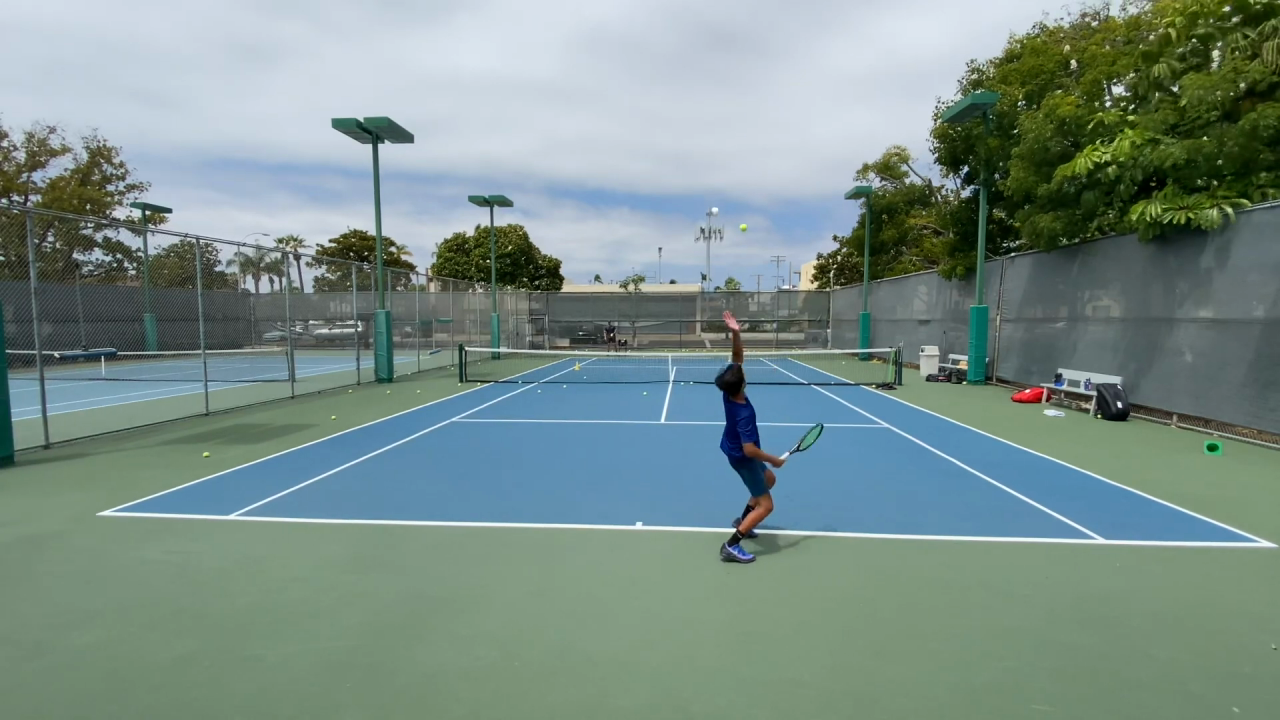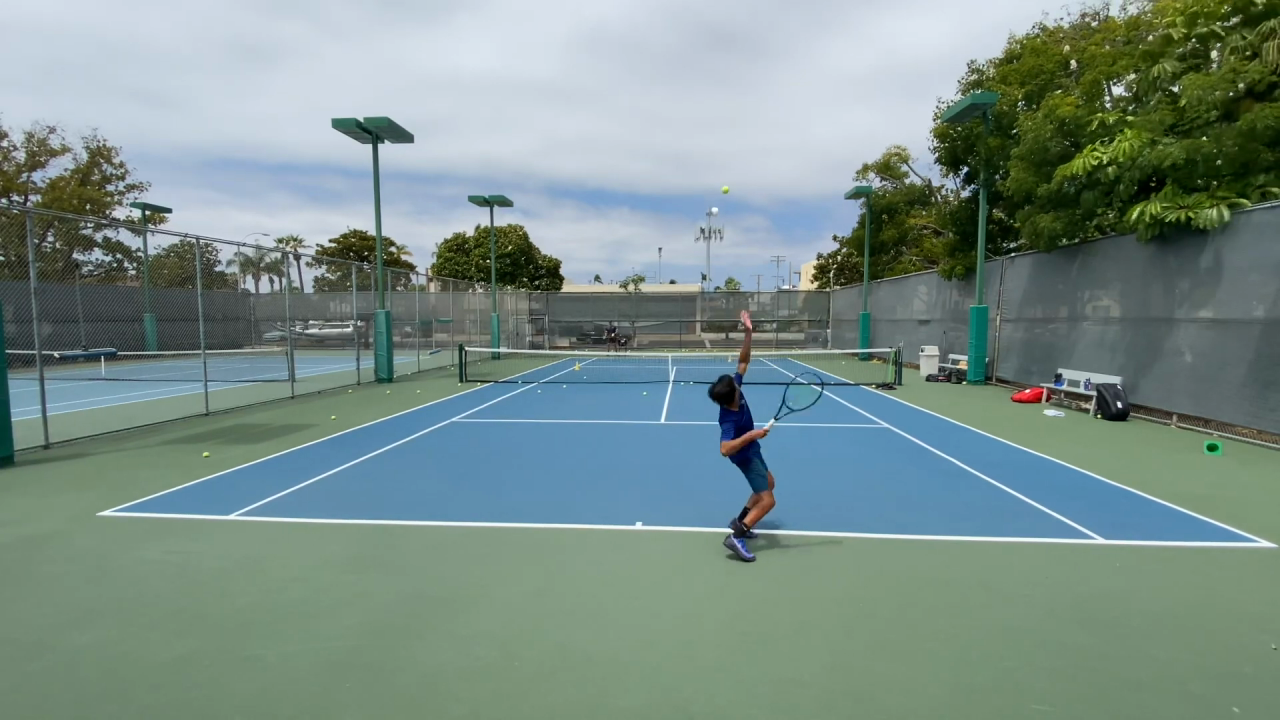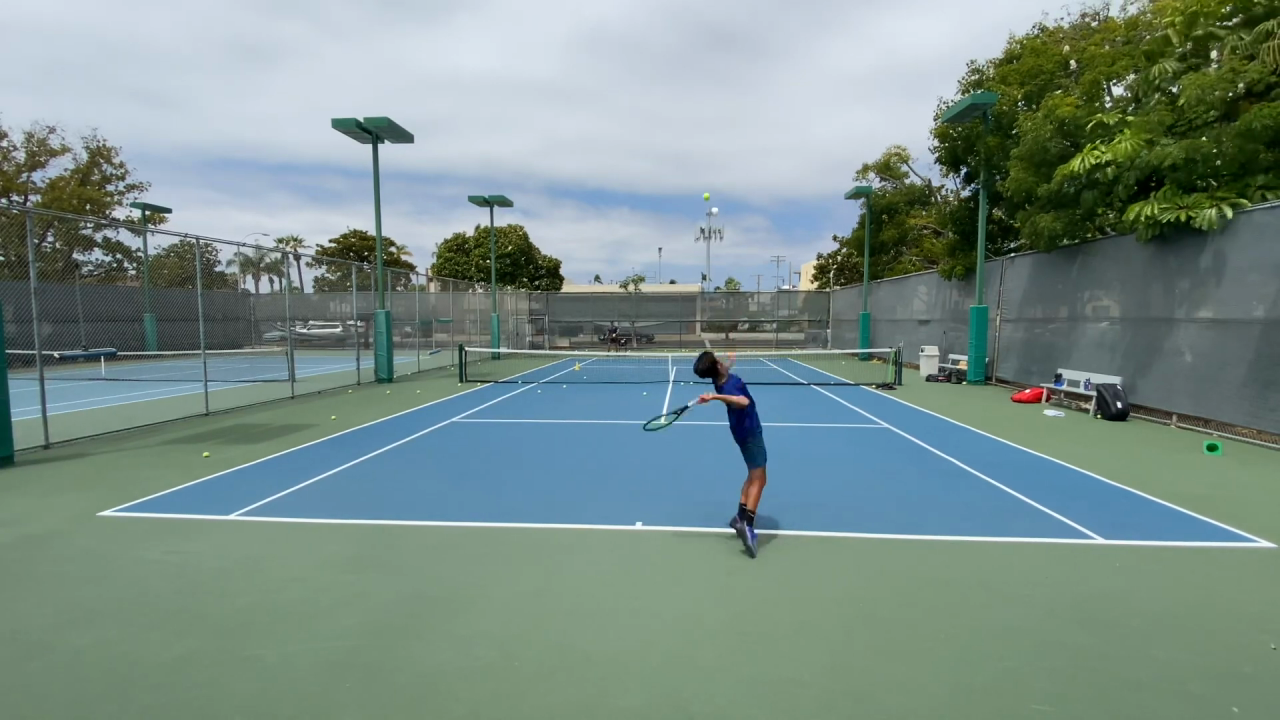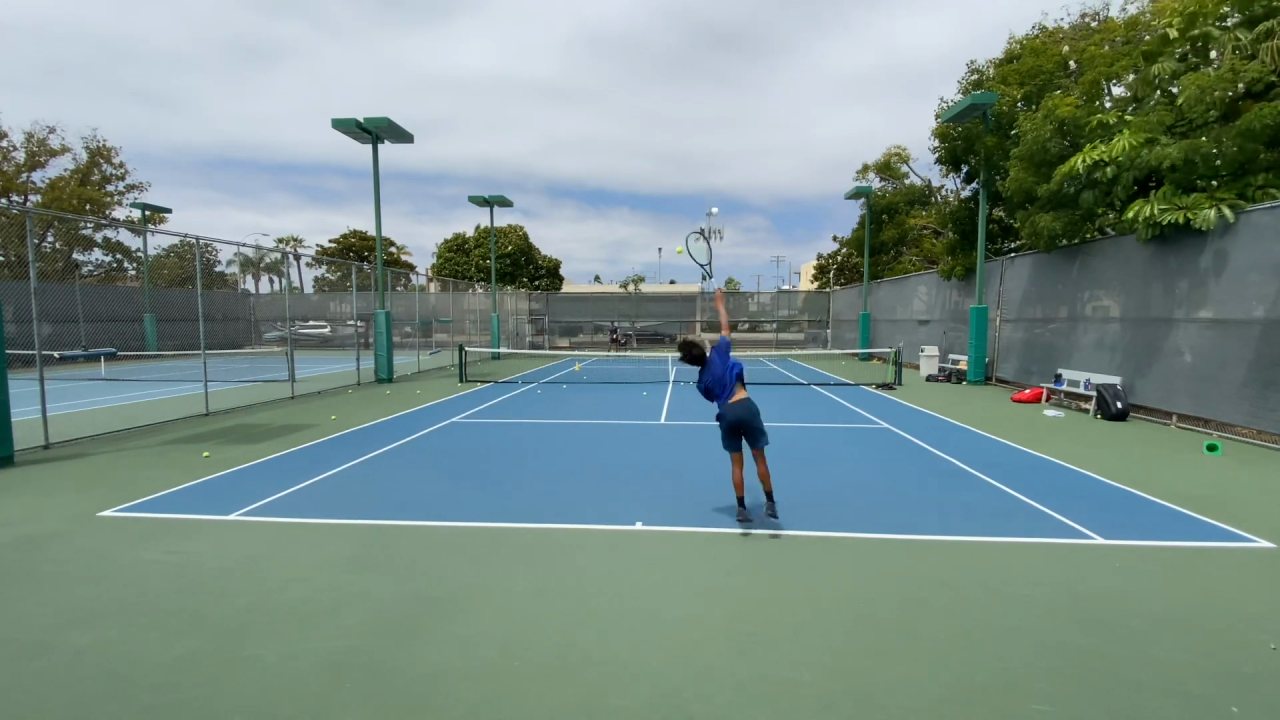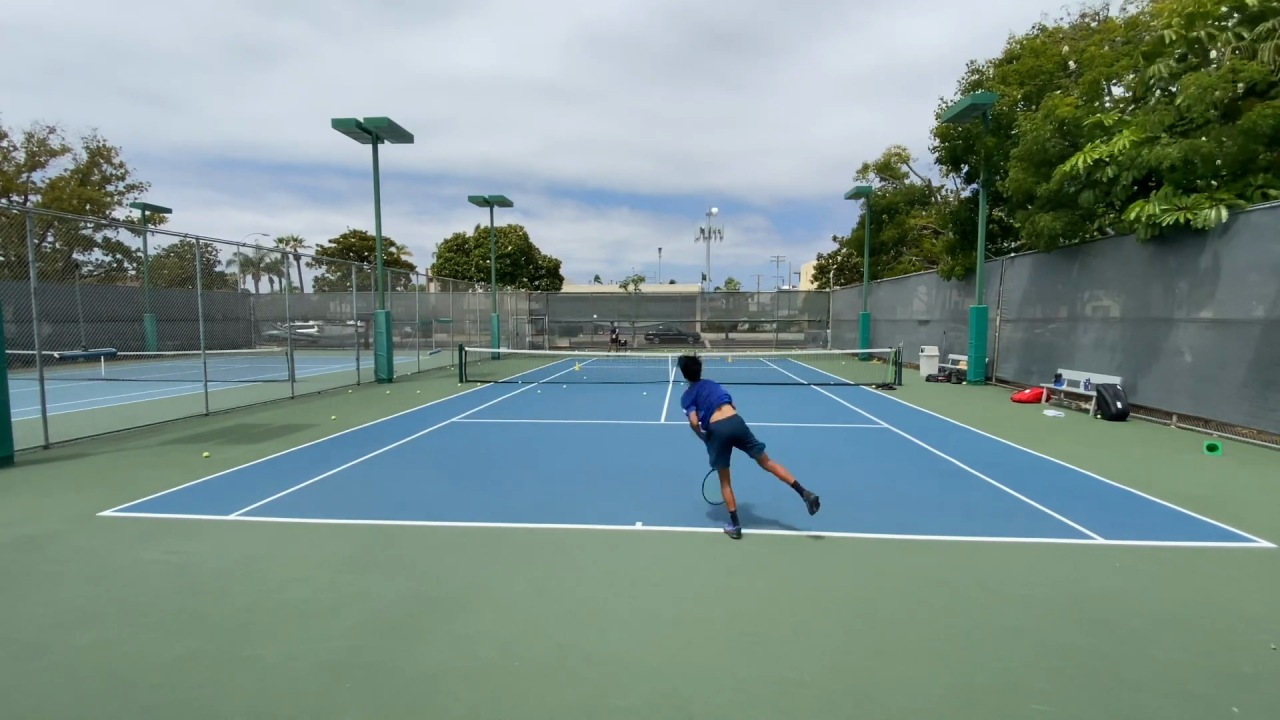
dt=0.2s
person 1, frame 1
left shoulder: (728, 391)
right shoulder: (743, 415)
left elbow: (737, 359)
right elbow: (749, 450)
left wrist: (735, 333)
right wrist: (774, 460)
left hip: (735, 451)
right hip: (742, 458)
left knee: (769, 479)
right knee: (765, 505)
left ankle: (743, 520)
right ankle: (732, 545)
person 1, frame 2
left shoulder: (732, 391)
right shoulder: (729, 419)
left elbow: (743, 361)
right elbow: (725, 450)
left wrist: (748, 332)
right wrist: (751, 435)
left hip: (749, 451)
right hip: (747, 456)
left knee: (768, 483)
right knee: (767, 501)
left ankle: (740, 521)
right ankle: (736, 537)
person 1, frame 3
left shoulder: (724, 377)
right shoulder: (726, 387)
right elbow: (744, 402)
right wrist: (717, 397)
left hip: (748, 429)
right hip: (748, 430)
left knee: (754, 476)
right knee: (758, 479)
left ankle: (741, 518)
right ankle: (747, 525)
person 1, frame 4
left shoulder: (702, 383)
right shoulder: (717, 355)
right elbow: (725, 328)
right wrist: (720, 304)
left hip: (727, 415)
right hip: (745, 409)
left knee: (737, 464)
right knee: (759, 460)
left ankle: (741, 509)
right ankle: (769, 502)
person 1, frame 5
left shoulder: (687, 396)
right shoulder: (711, 384)
left elbow: (694, 422)
left wrist: (703, 437)
left hip: (715, 432)
right hip: (736, 423)
left knee: (724, 480)
right knee: (767, 463)
left ankle: (734, 524)
right ankle: (804, 494)
